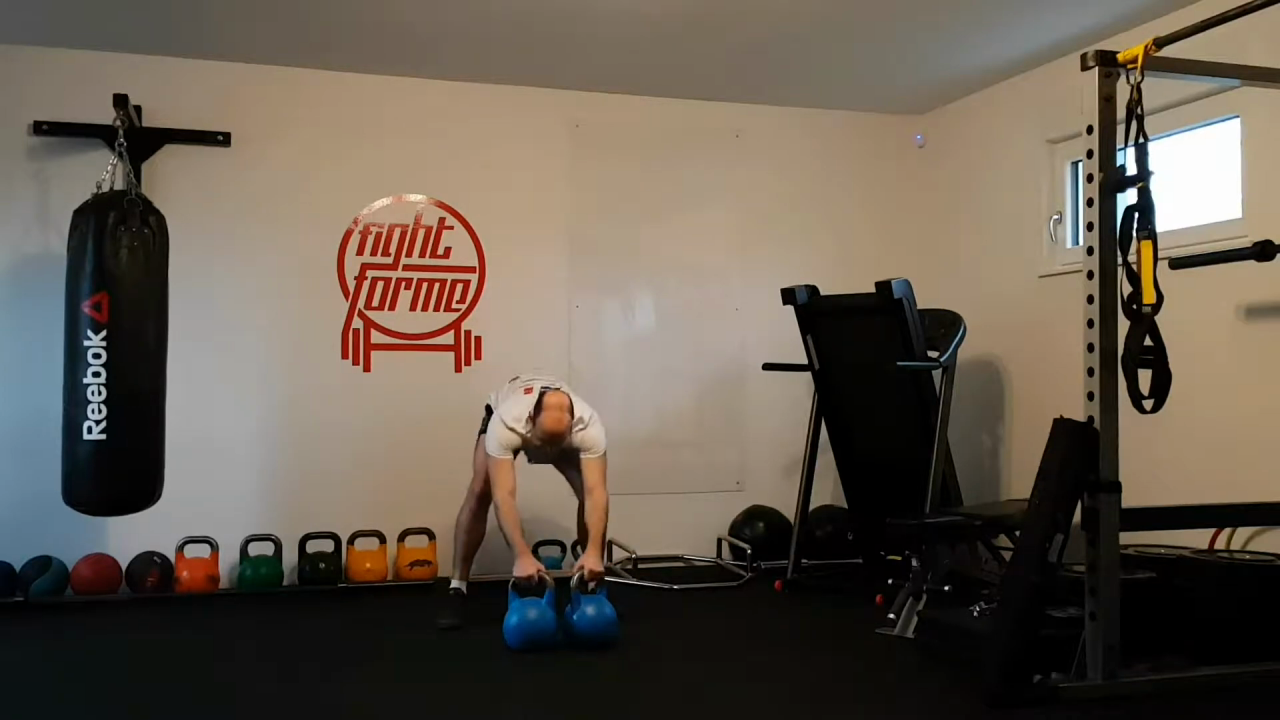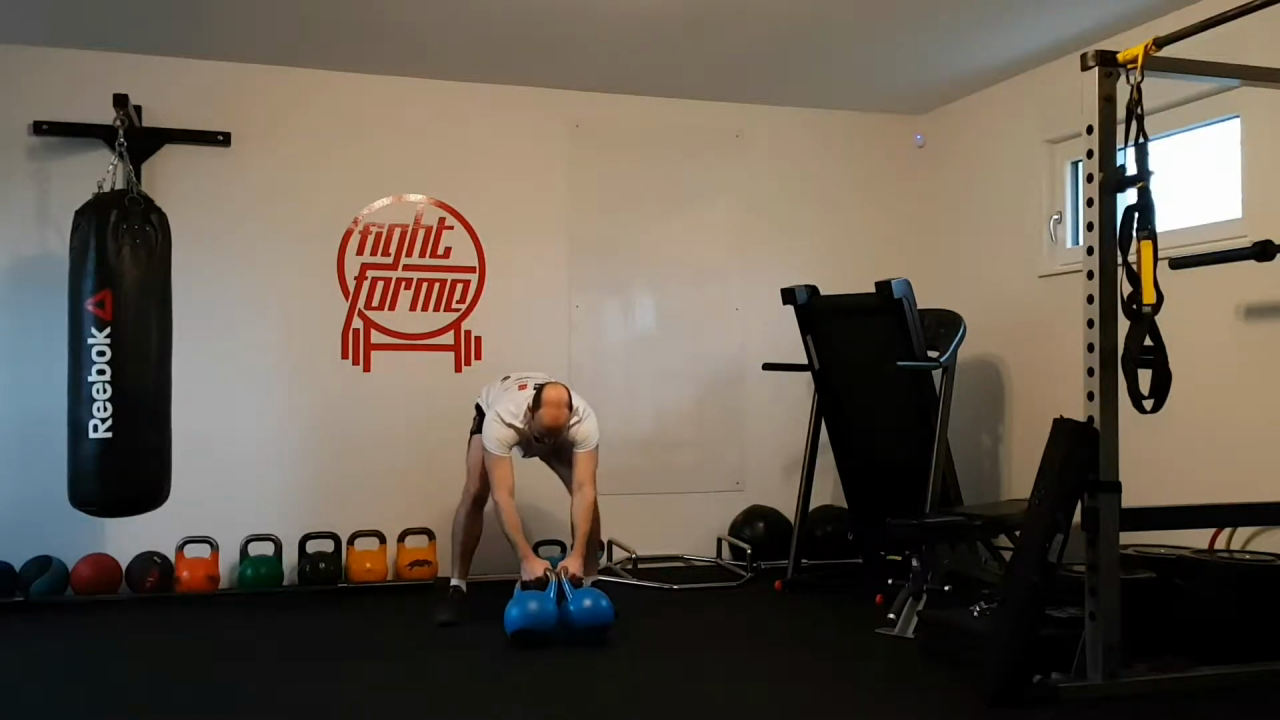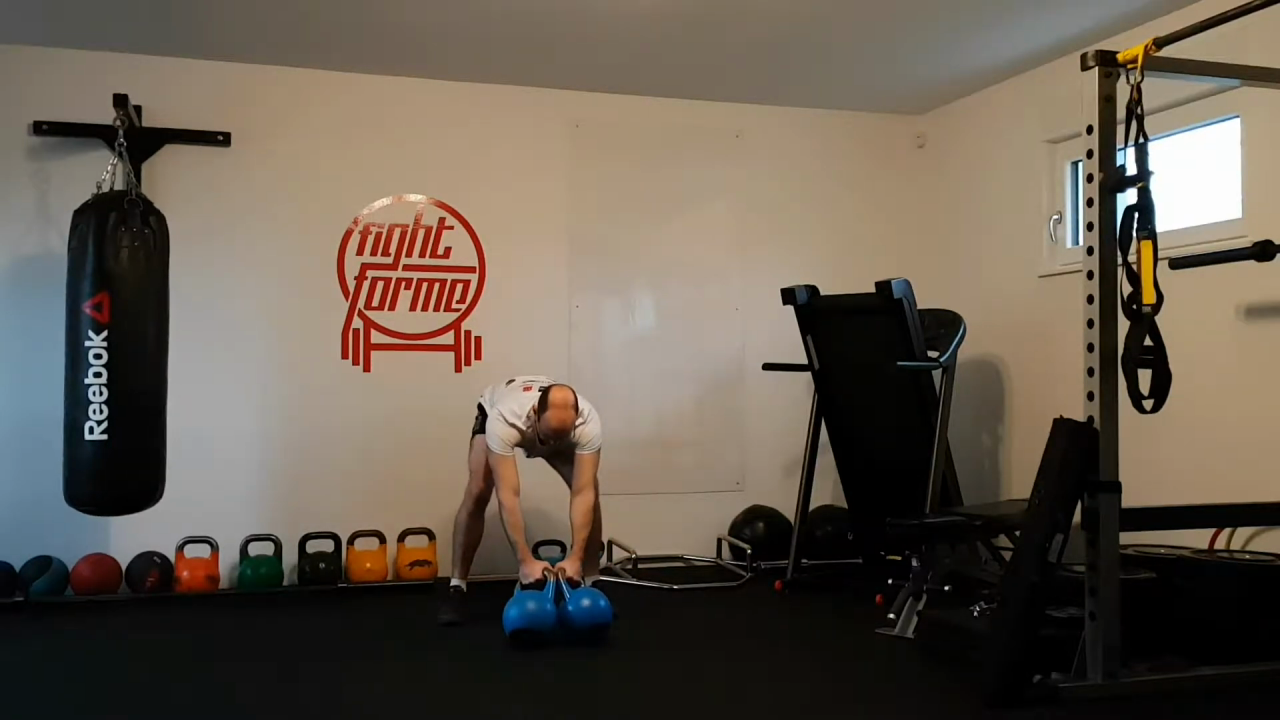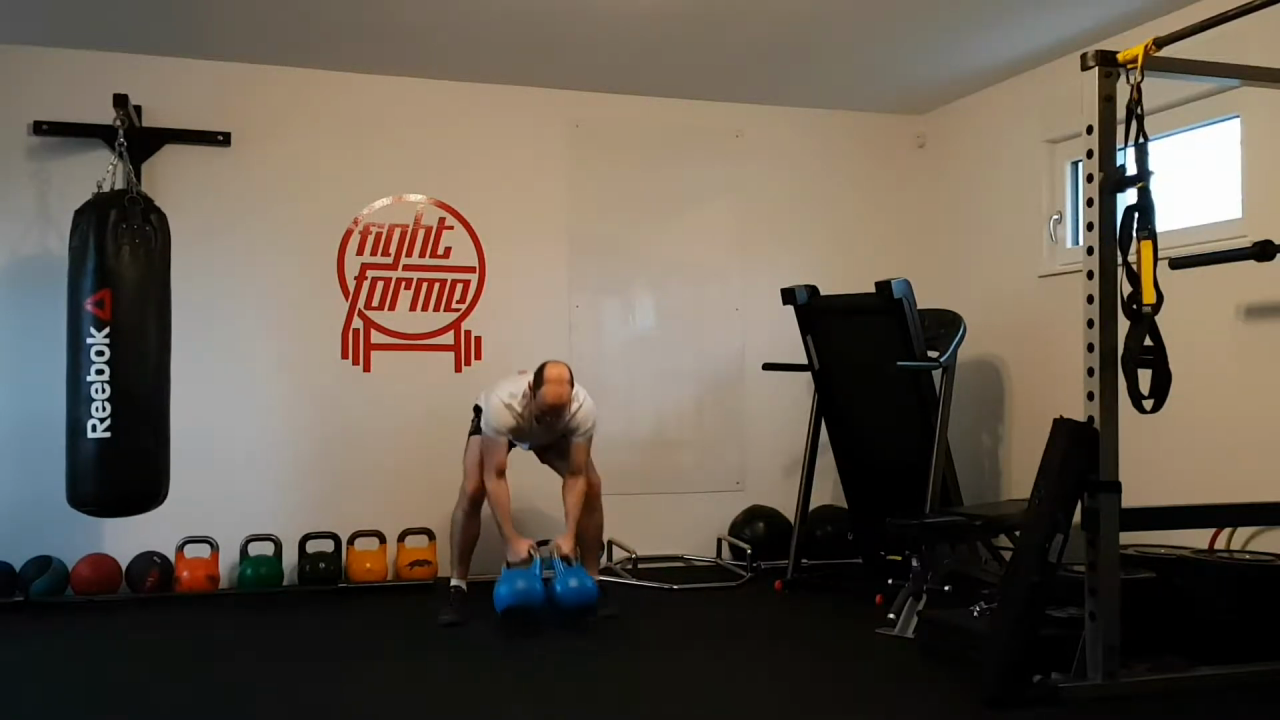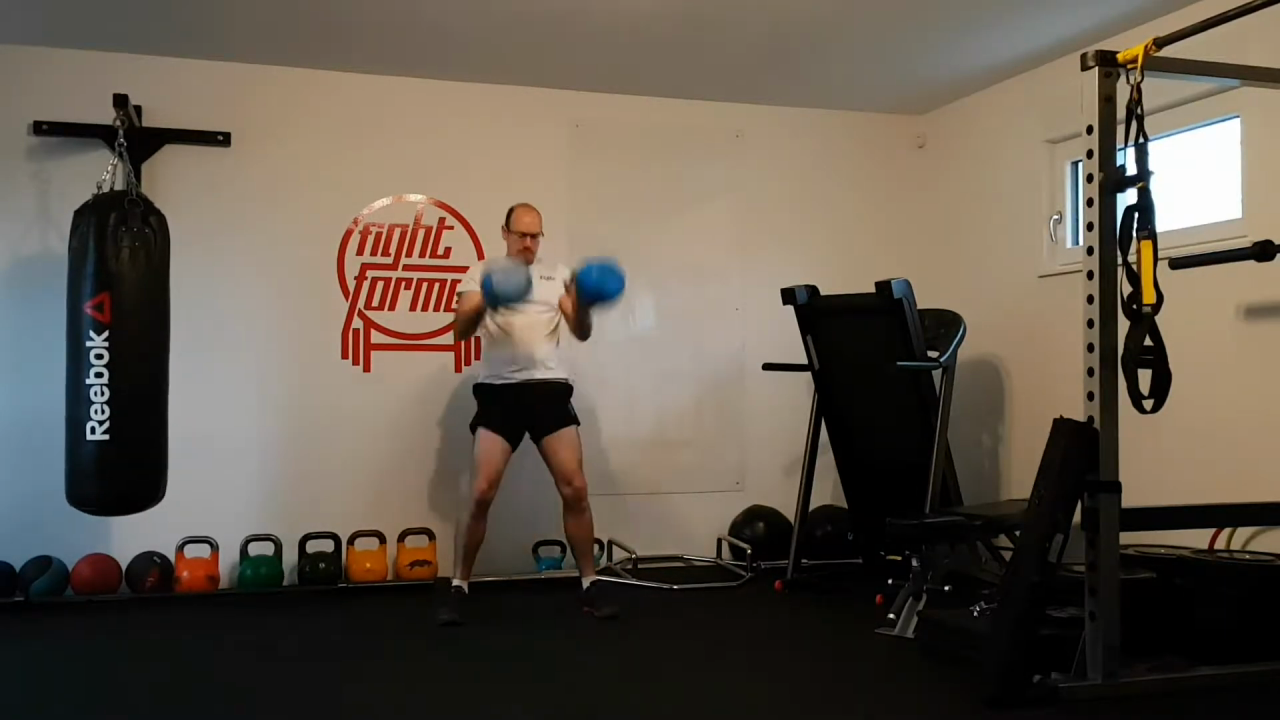
dt=1s
person 1, frame 1
left shoulder: (587, 425)
right shoulder: (506, 424)
left elbow: (596, 492)
right elbow: (503, 496)
left wrist: (594, 551)
right wrist: (522, 555)
left hip: (560, 429)
right hip: (500, 409)
left knee: (587, 493)
right knee: (479, 492)
left ankle: (593, 585)
right ankle: (457, 589)
person 1, frame 2
left shoulder: (584, 420)
right shoulder: (500, 420)
left elbow: (584, 490)
right elbow: (502, 496)
left wrist: (577, 554)
right wrist: (527, 558)
left hip: (554, 423)
left knee: (586, 493)
right knee: (475, 493)
left ankle: (591, 583)
right ankle: (457, 589)
person 1, frame 3
left shoulder: (588, 422)
right shoulder: (503, 420)
left elbow: (583, 493)
right elbow: (508, 495)
left wrist: (575, 557)
right wrist: (526, 560)
left hip: (555, 423)
left knee: (591, 490)
right knee: (477, 493)
left ankle: (592, 584)
right ankle: (457, 588)
person 1, frame 4
left shoulder: (583, 407)
right shoulder: (502, 404)
left elbow: (576, 476)
right elbow: (494, 477)
left wrist: (569, 534)
right wrist: (512, 540)
right hip: (490, 417)
left knee: (592, 487)
right knee: (472, 492)
right ankle: (457, 589)
person 1, frame 5
left shoulder: (558, 276)
right shoulder: (483, 274)
left elbow: (581, 332)
right elbow: (461, 328)
left wrist: (582, 303)
right wrist: (483, 300)
left hip: (551, 391)
right hip: (499, 393)
left knee: (575, 490)
right knee: (481, 494)
left ankle: (590, 584)
right ankle: (459, 587)
